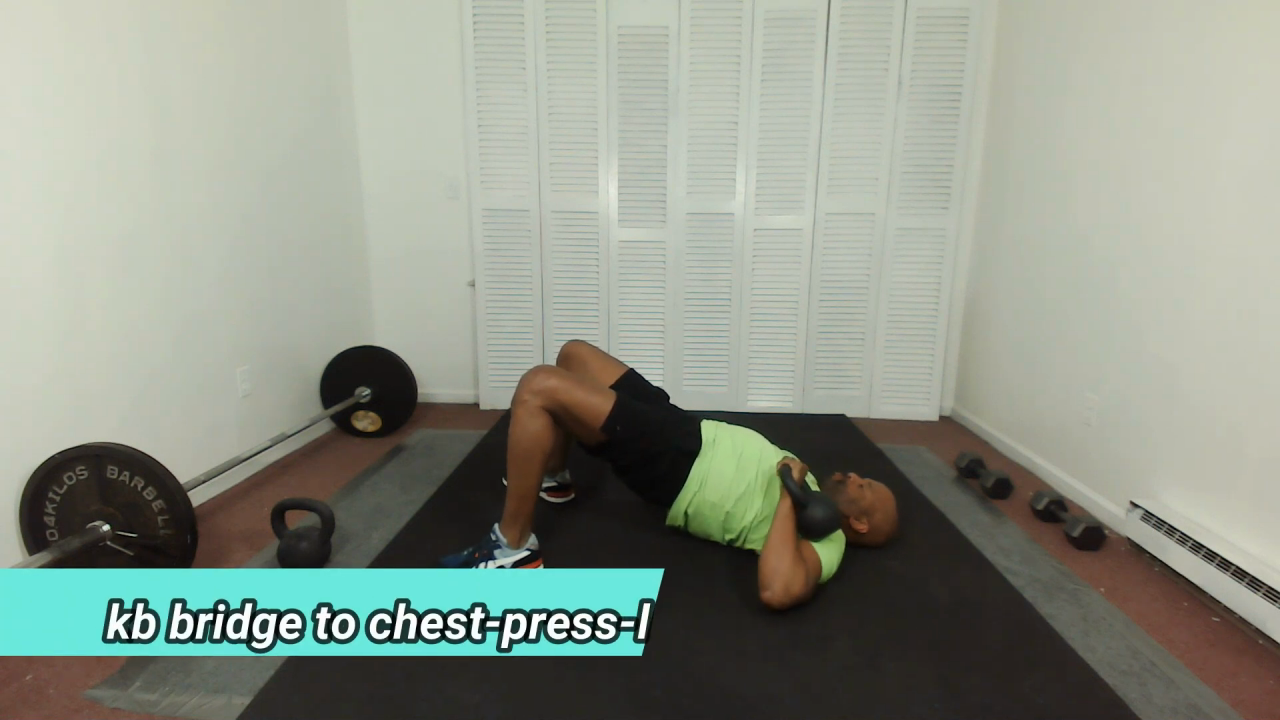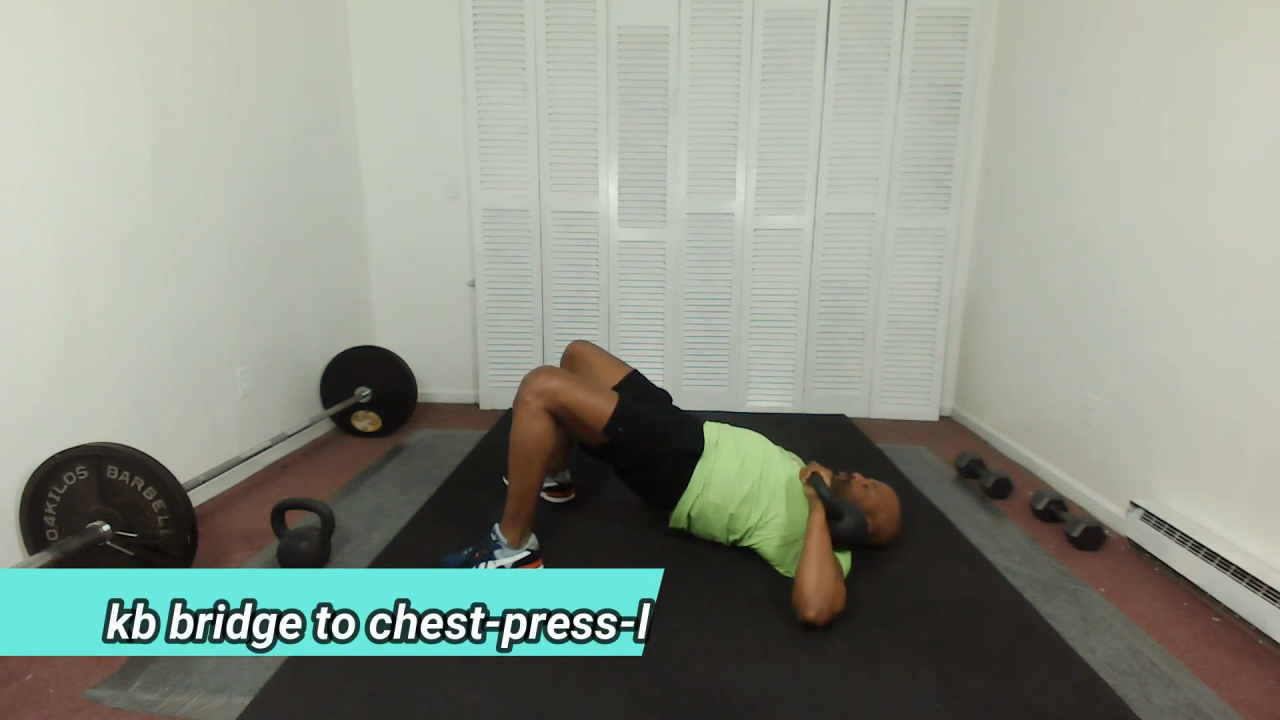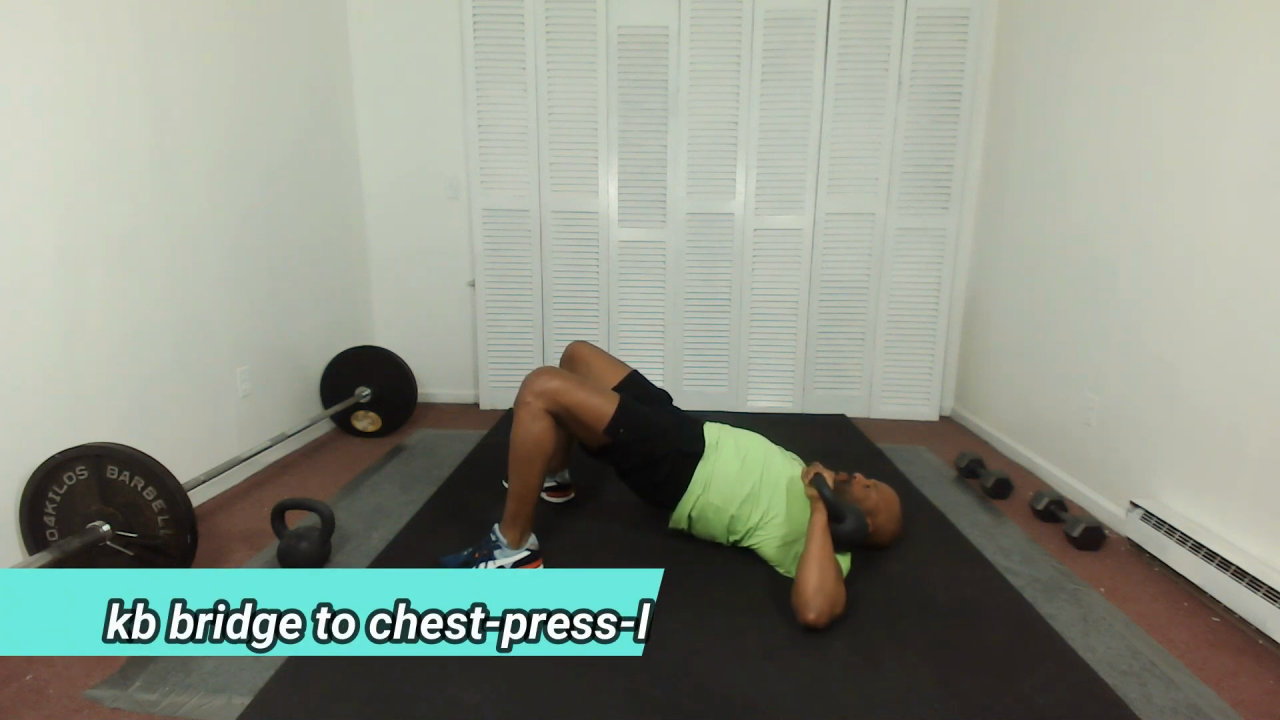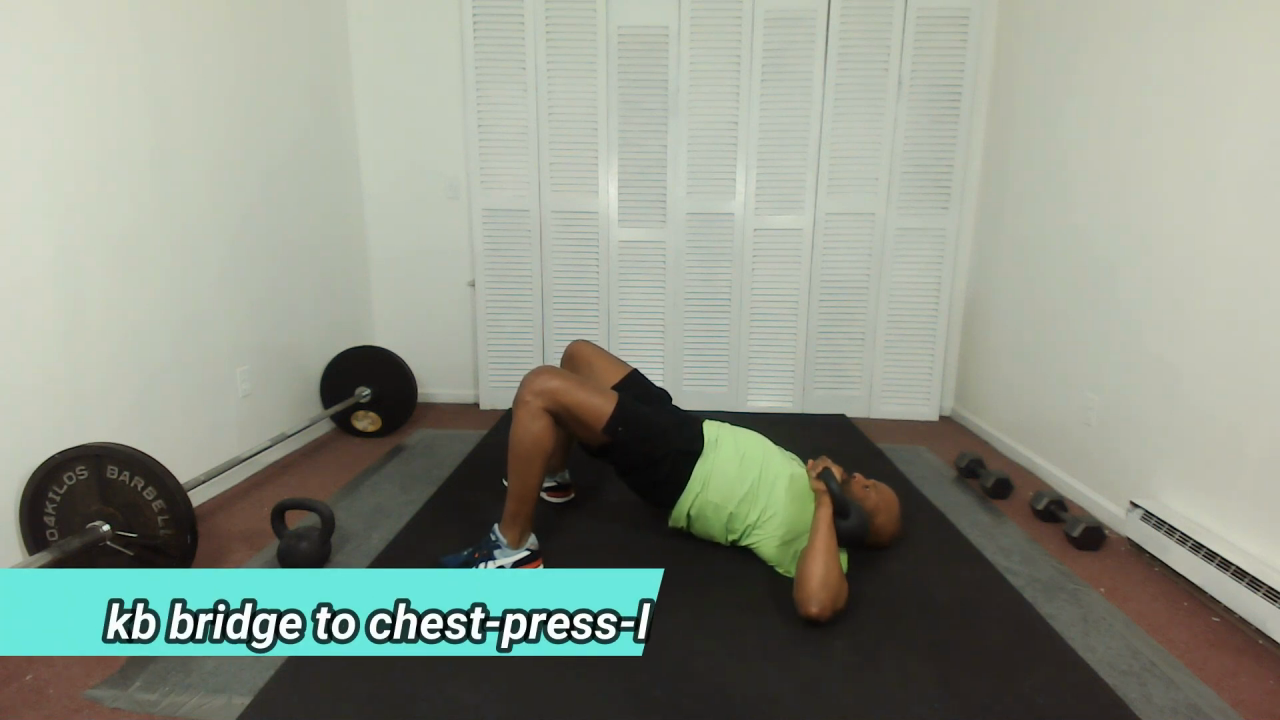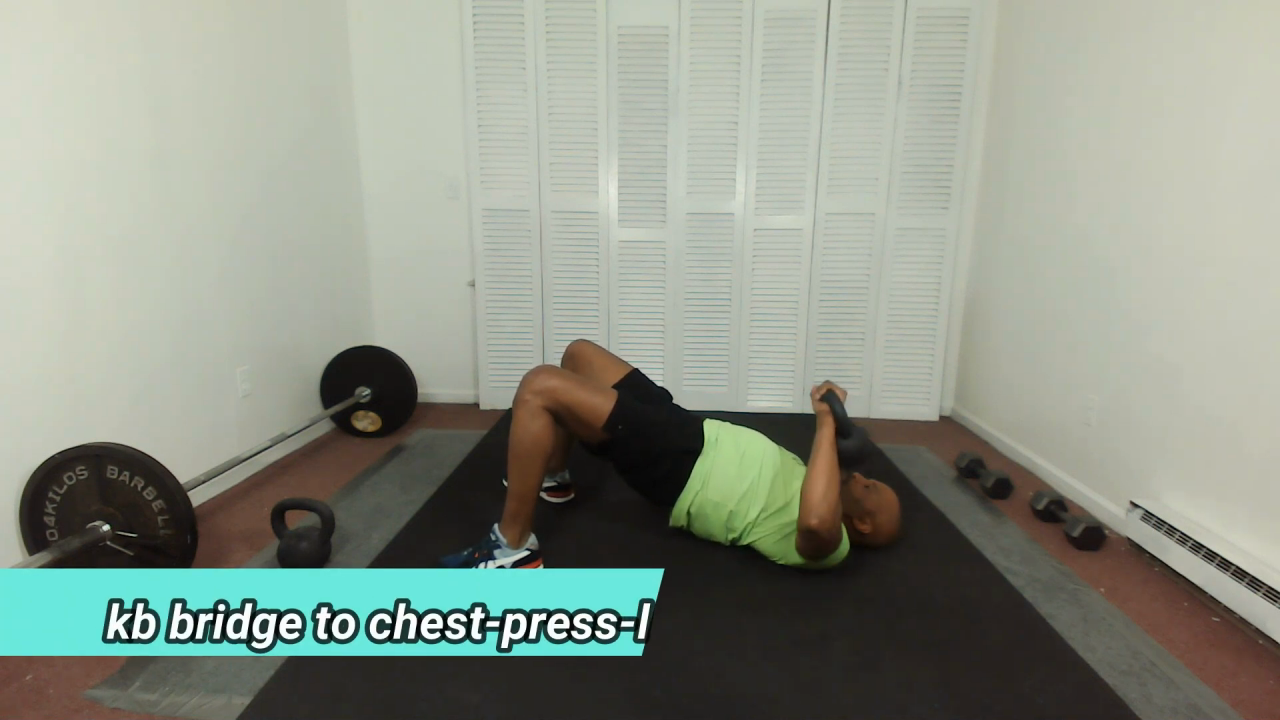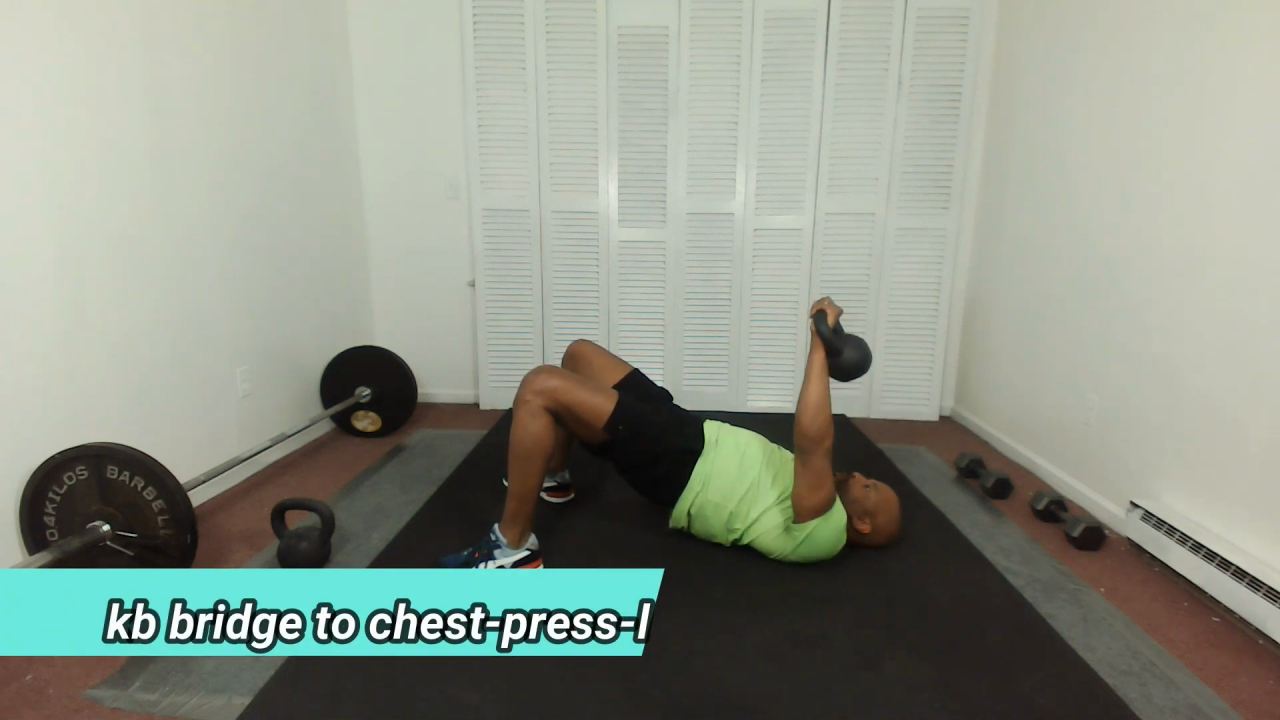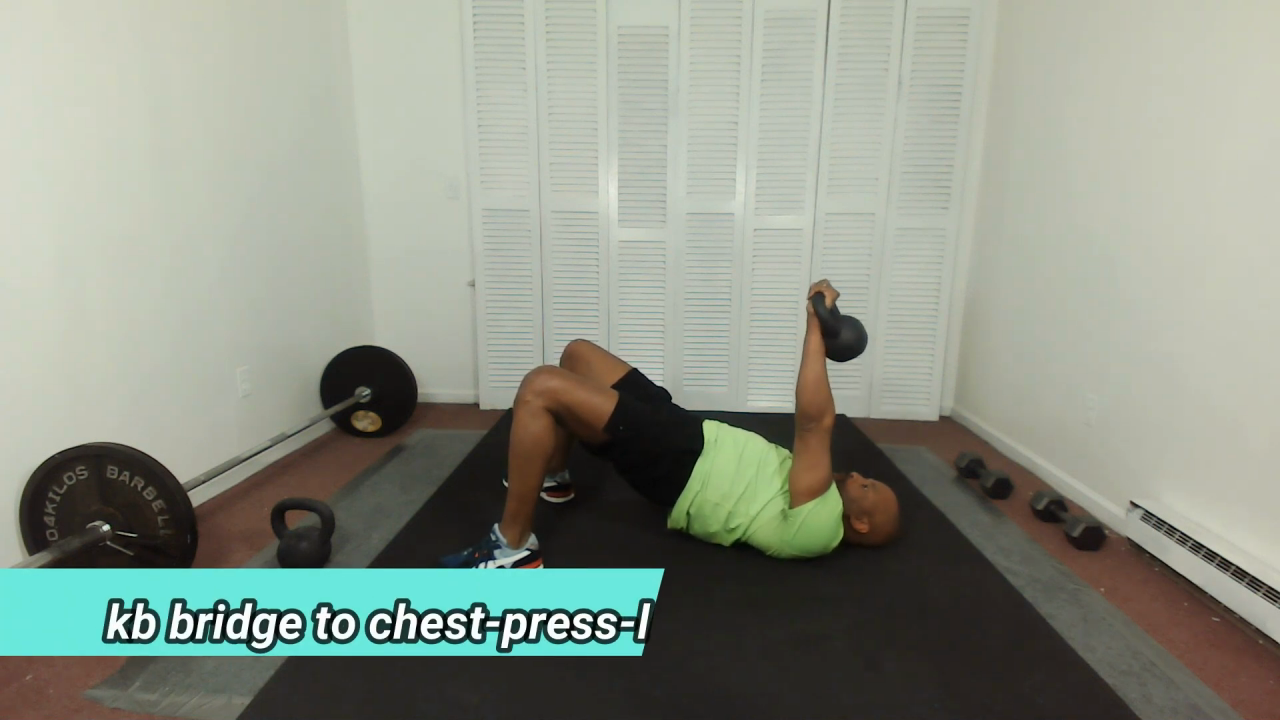
dt=0.3s
person 1, frame 1
left shoulder: (825, 543)
right shoulder: (813, 494)
left elbow: (777, 590)
left wrist: (786, 494)
left hip: (673, 465)
right hip: (687, 433)
left knee: (538, 387)
right knee: (573, 353)
left ankle: (513, 545)
right ankle: (552, 478)
person 1, frame 2
left shoulder: (830, 547)
right shoulder: (805, 482)
left elbow: (815, 609)
left wrist: (819, 507)
left hip: (676, 467)
right hip: (690, 436)
left knee: (540, 389)
right knee: (578, 354)
left ankle: (513, 546)
right ankle: (553, 479)
person 1, frame 3
left shoulder: (830, 546)
right shoulder: (808, 483)
left elbow: (814, 611)
left wrist: (820, 508)
left hip: (676, 468)
right hip: (690, 435)
left knee: (541, 389)
right knee: (578, 354)
left ankle: (513, 545)
right ankle: (553, 478)
person 1, frame 4
left shoulder: (825, 542)
right shoulder: (807, 494)
left elbow: (816, 605)
left wrist: (825, 501)
left hip: (678, 467)
right hip: (689, 433)
left knee: (539, 388)
right knee: (579, 354)
left ankle: (513, 545)
right ankle: (552, 478)
person 1, frame 5
left shoulder: (829, 538)
right shoulder: (813, 482)
left elbow: (816, 516)
left wrist: (827, 422)
left hip: (677, 466)
right hip: (691, 432)
left knee: (539, 388)
right knee: (579, 352)
left ankle: (513, 545)
right ankle: (552, 477)
person 1, frame 6
left shoulder: (824, 533)
right shoulder: (821, 500)
left elbow: (814, 440)
left wrist: (820, 344)
left hip: (677, 467)
right hip: (689, 436)
left knee: (540, 388)
right knee: (580, 353)
left ankle: (513, 546)
right ankle: (552, 479)
person 1, frame 7
left shoulder: (820, 524)
right shoulder: (823, 505)
left elbow: (815, 420)
left wrist: (815, 323)
left hip: (675, 466)
right hip: (687, 434)
left knee: (540, 389)
right knee: (578, 353)
left ankle: (514, 545)
right ankle: (552, 477)
